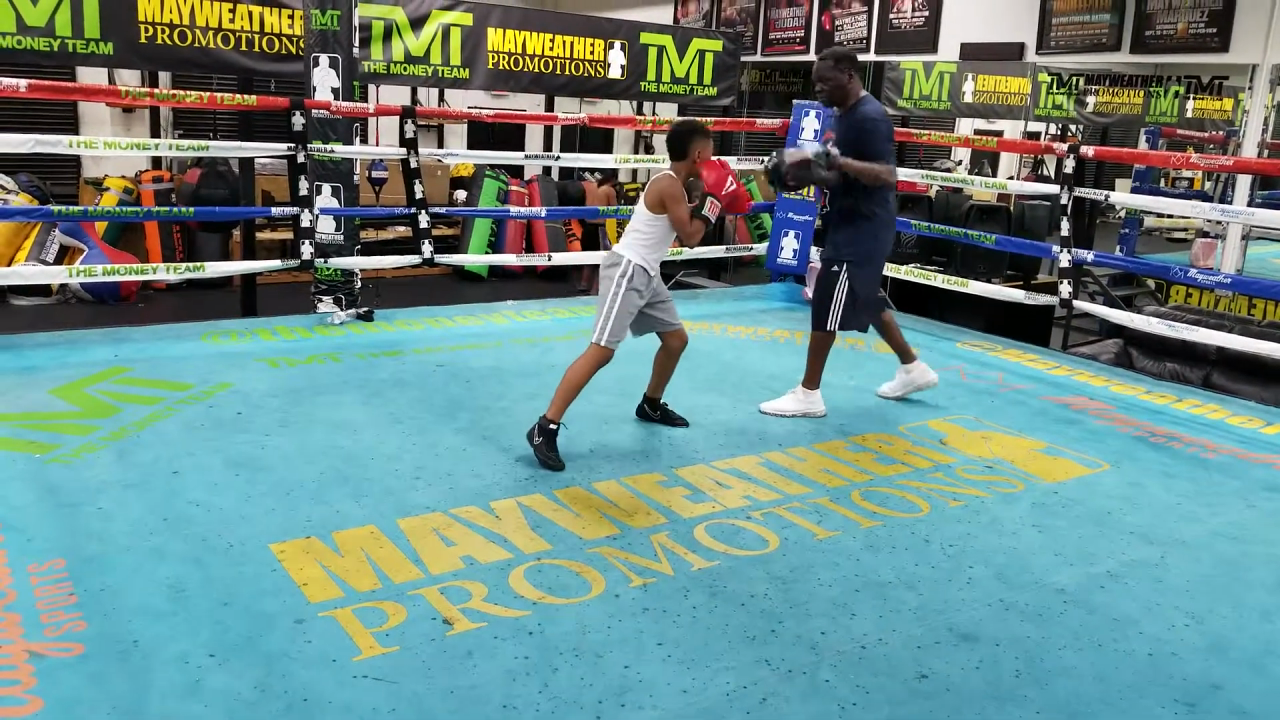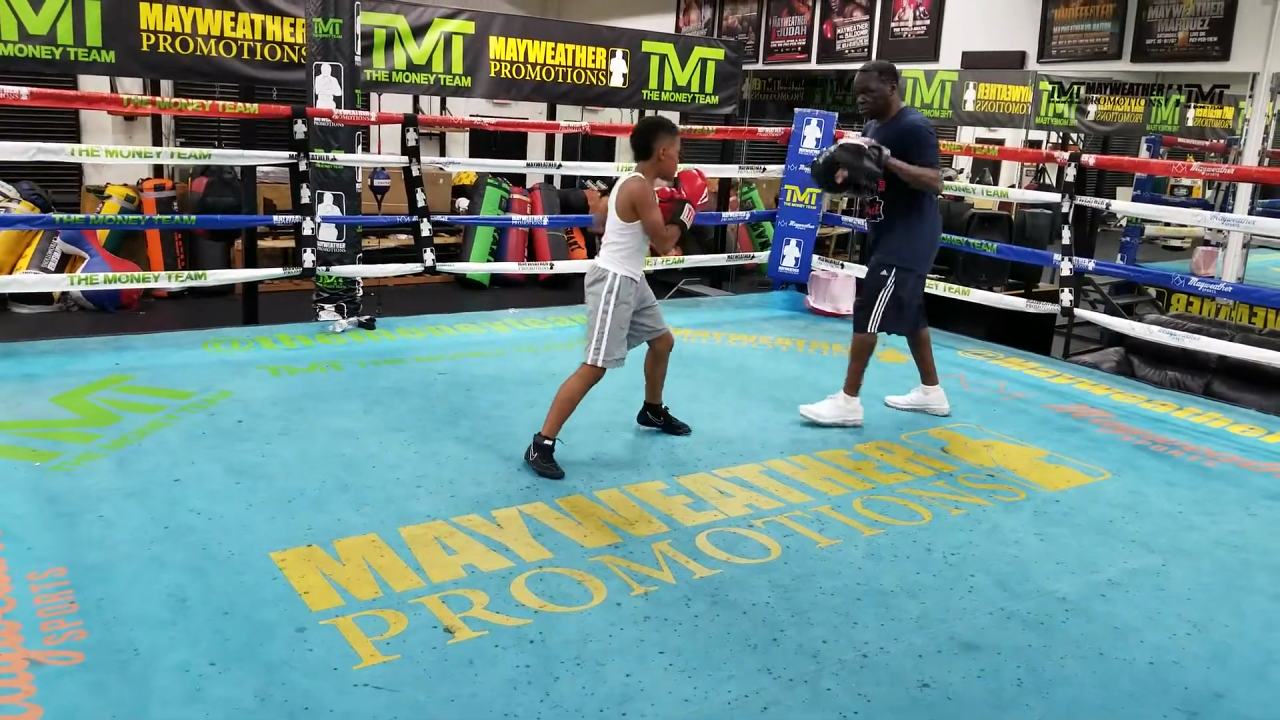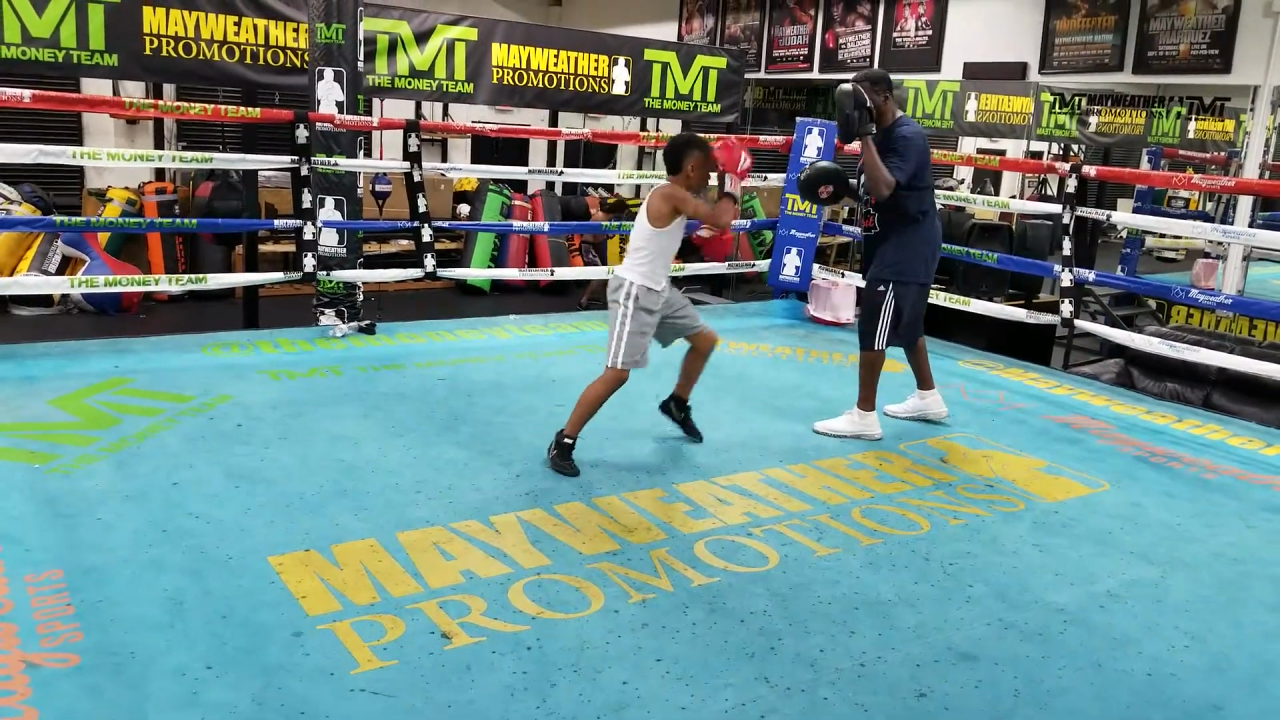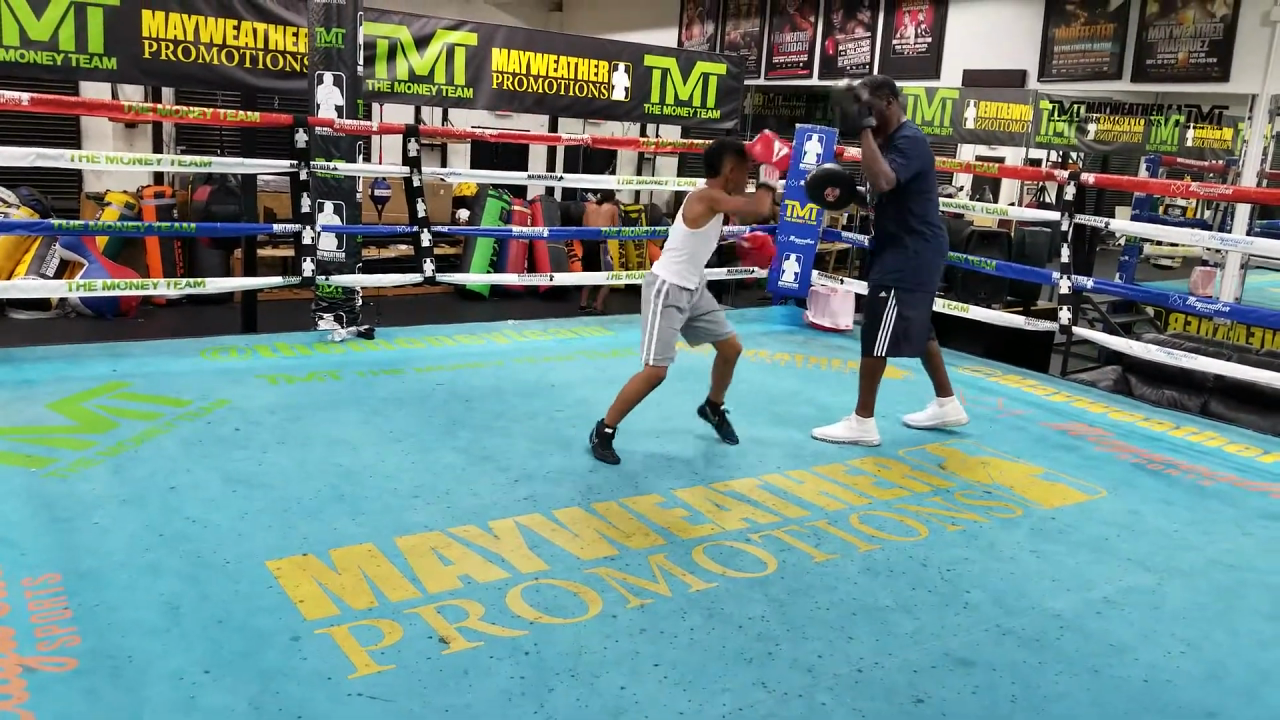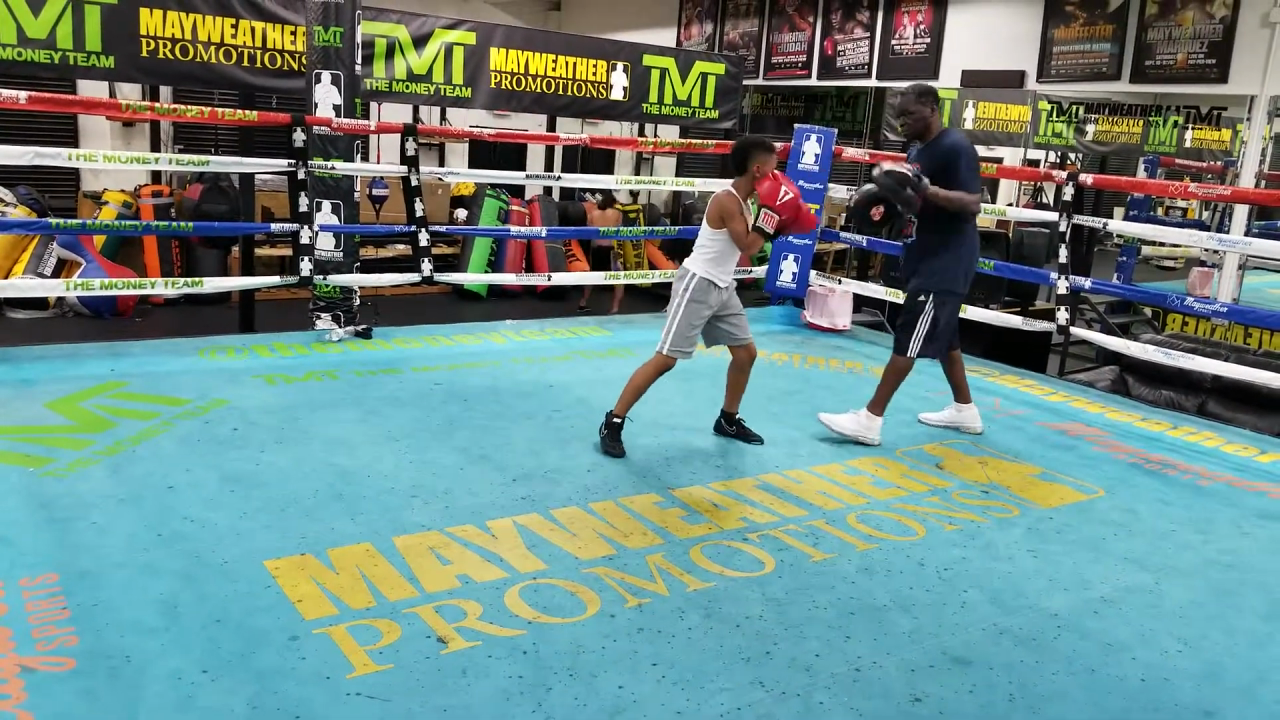
dt=0.4s
person 1, frame 1
left shoulder: (869, 117)
right shoulder: (844, 114)
left elbow: (885, 175)
left wrist: (833, 161)
right wrist: (812, 167)
left hip: (861, 226)
right hip: (851, 224)
left knee: (826, 306)
right knee: (868, 301)
left ankle: (808, 394)
right ankle: (914, 369)
person 1, frame 2
left shoulder: (915, 127)
right shoulder: (872, 128)
left elbow: (933, 181)
left wrist: (886, 158)
right wrist: (845, 176)
left hip: (910, 235)
right hip: (889, 233)
left knee: (869, 311)
right knee: (909, 312)
left ankle: (849, 400)
right ankle: (931, 392)
person 1, frame 3
left shoulder: (906, 136)
right shoulder: (882, 133)
left elbow: (883, 187)
right elbow: (871, 186)
left wrist: (865, 134)
left hip: (908, 244)
right hip: (899, 243)
left knee: (874, 325)
right knee: (905, 323)
left ankle: (864, 416)
right ankle: (927, 397)
person 1, frame 4
left shoulder: (910, 142)
right shoulder: (889, 140)
left elbow: (882, 181)
right elbow: (880, 191)
left wrist: (863, 130)
left hip: (911, 253)
right hip: (906, 250)
left knee: (877, 334)
right knee: (916, 329)
left ankle: (863, 422)
right ankle: (946, 405)
person 1, frame 5
left shoulder: (956, 148)
right shoulder: (919, 150)
left elbow: (972, 204)
left wrist: (923, 188)
right wrist: (887, 196)
left hip: (948, 259)
right hip: (925, 256)
left knee: (908, 337)
right knee: (941, 333)
left ankle: (870, 418)
right ankle: (964, 411)
person 2, frame 1
left shoulder: (675, 183)
right shoulder: (670, 186)
left elbow: (679, 223)
right elbow: (690, 237)
left wrist: (710, 198)
right wrist: (713, 199)
left hip: (646, 273)
right hip: (626, 270)
left knee: (676, 338)
right knee: (601, 350)
left ankle: (651, 405)
right ankle: (545, 429)
person 2, frame 2
left shoulder: (632, 182)
right shoulder: (640, 189)
left elbow: (601, 220)
right elbow: (664, 243)
right wrist: (687, 205)
left hip: (630, 280)
right hip: (613, 281)
left knee: (663, 342)
right knee: (594, 367)
left ankle: (653, 410)
right ankle: (541, 445)
person 2, frame 3
left shoulder: (677, 195)
right shoulder: (669, 195)
right elbow: (722, 220)
right wrist: (732, 180)
left hip: (659, 289)
right hip: (633, 289)
left knee: (705, 339)
right knee: (617, 373)
left ankle: (677, 403)
right ankle: (563, 443)
person 2, frame 4
left shoulder: (713, 198)
right shoulder: (708, 197)
right elbow: (760, 209)
right wrist: (770, 172)
left hip: (693, 289)
right hip: (667, 289)
left knee: (732, 346)
right knee: (655, 371)
left ankle: (713, 407)
right ankle: (603, 432)
person 2, frame 5
left shoulder: (741, 200)
right shoulder: (727, 200)
left elbow: (746, 240)
right elbow: (748, 247)
left wrist: (783, 220)
right wrist: (772, 210)
left hip: (721, 287)
right hip: (697, 284)
left knee: (746, 352)
right knee: (665, 358)
left ankle: (728, 420)
right ankle: (612, 423)
